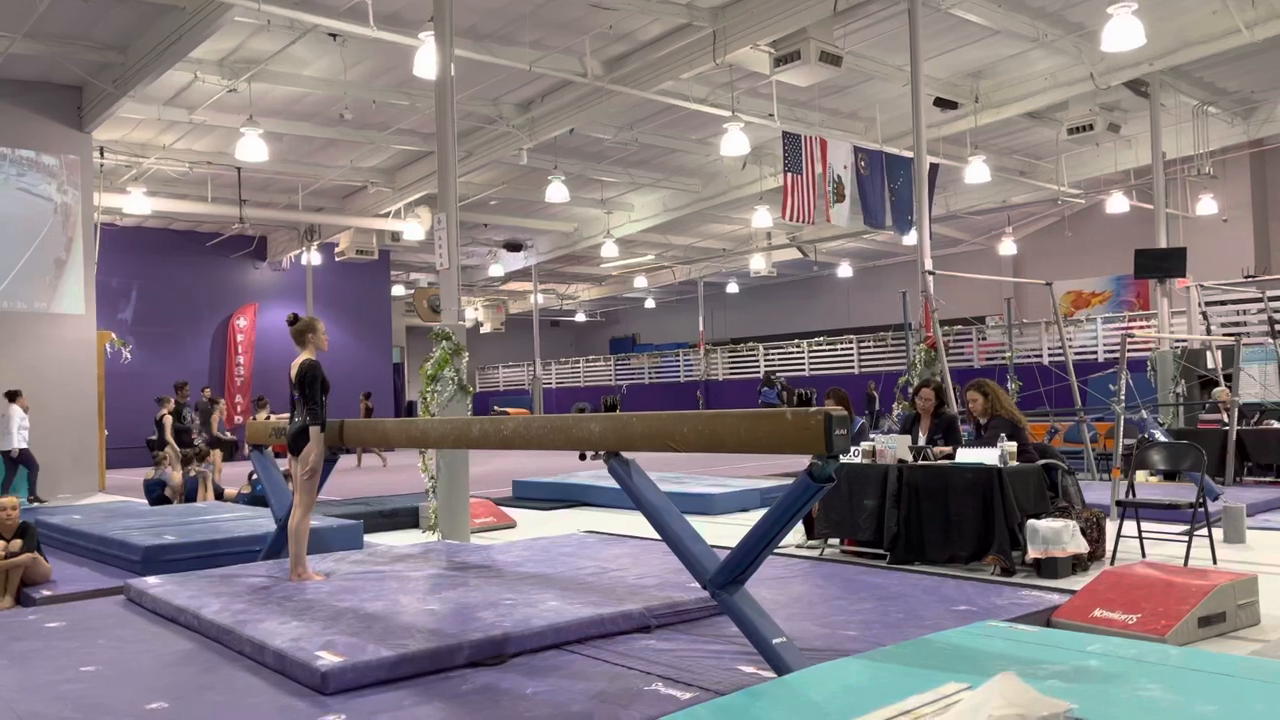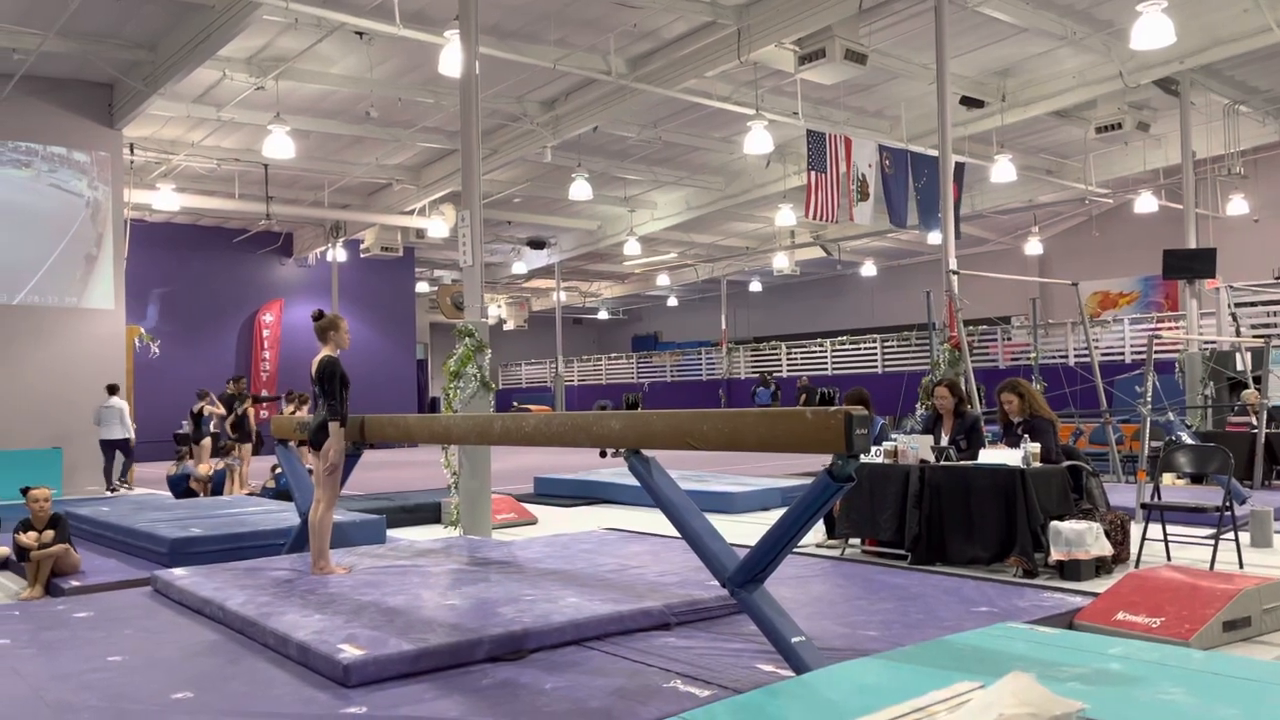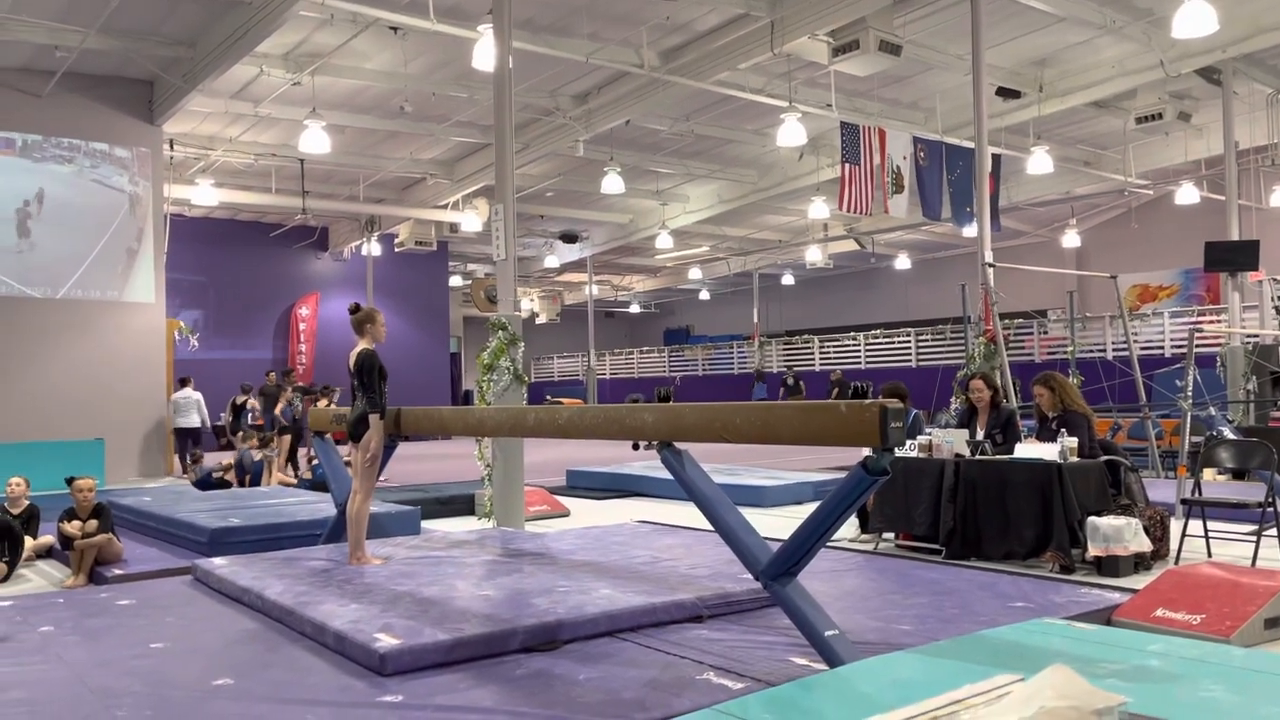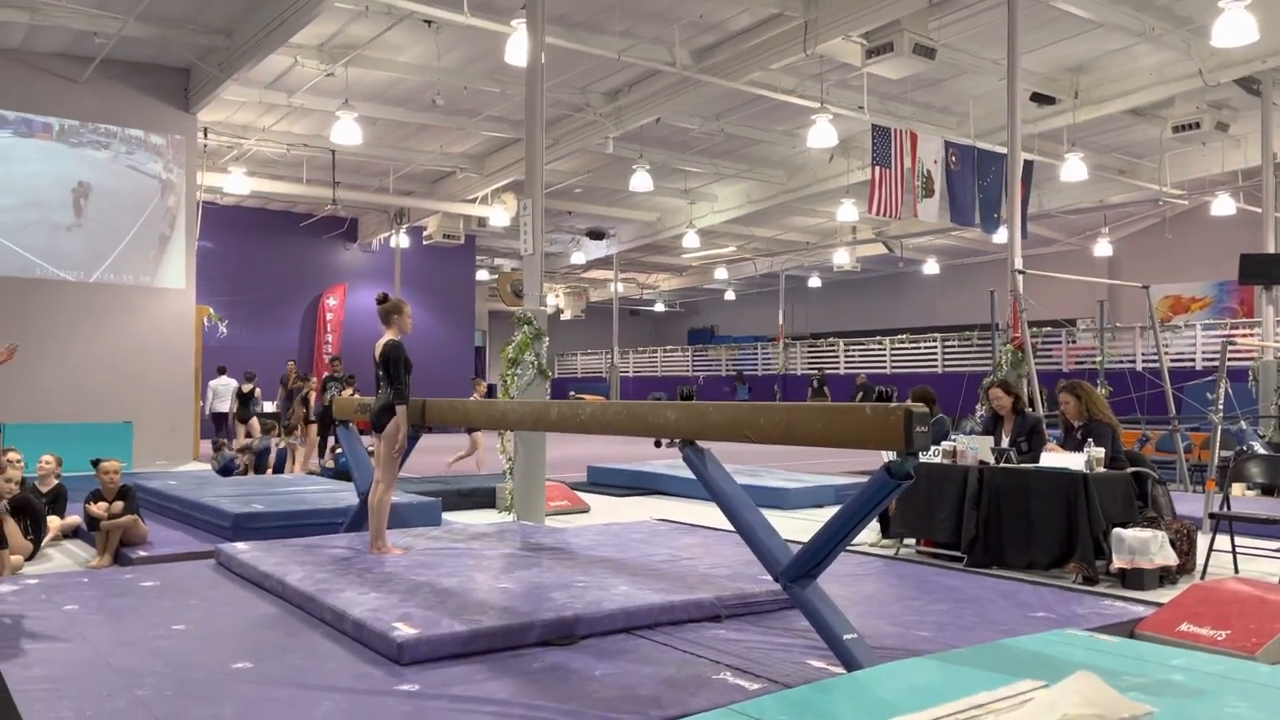
dt=1s
person 1, frame 1
left shoulder: (294, 366)
right shoulder: (312, 366)
right elbow: (314, 410)
left wrist: (290, 447)
right wrist: (316, 450)
left hip: (295, 434)
right hip: (308, 436)
left knee: (298, 505)
right knee: (305, 506)
left ankle: (295, 567)
right ankle: (300, 570)
person 1, frame 2
left shoulder: (316, 362)
right shoulder: (332, 363)
right elbow: (333, 406)
right wrist: (336, 446)
left hip: (316, 429)
right hip: (328, 432)
left knee: (318, 499)
right knee: (328, 500)
left ankle: (317, 560)
right ankle: (323, 563)
person 1, frame 3
left shoulder: (353, 355)
right shoulder: (370, 356)
right elbow: (373, 398)
right wrist: (376, 437)
left hip: (355, 421)
right hip: (367, 424)
left knee: (356, 490)
right knee: (365, 492)
left ankle: (354, 551)
right ankle: (359, 554)
person 1, frame 4
left shoulder: (379, 346)
right shoulder: (395, 347)
right elbow: (399, 389)
right wrist: (403, 428)
left hip: (378, 412)
right hip: (390, 415)
left knee: (378, 480)
right knee: (387, 482)
left ankle: (374, 541)
right ankle: (380, 544)
